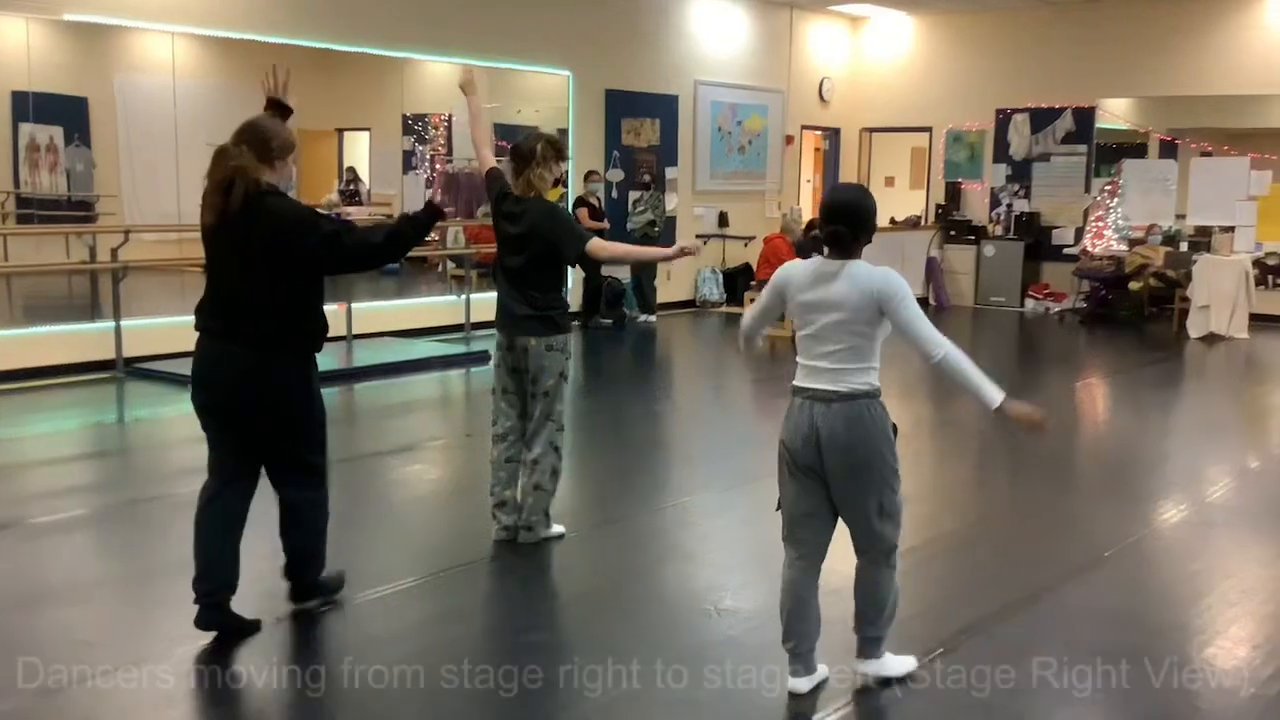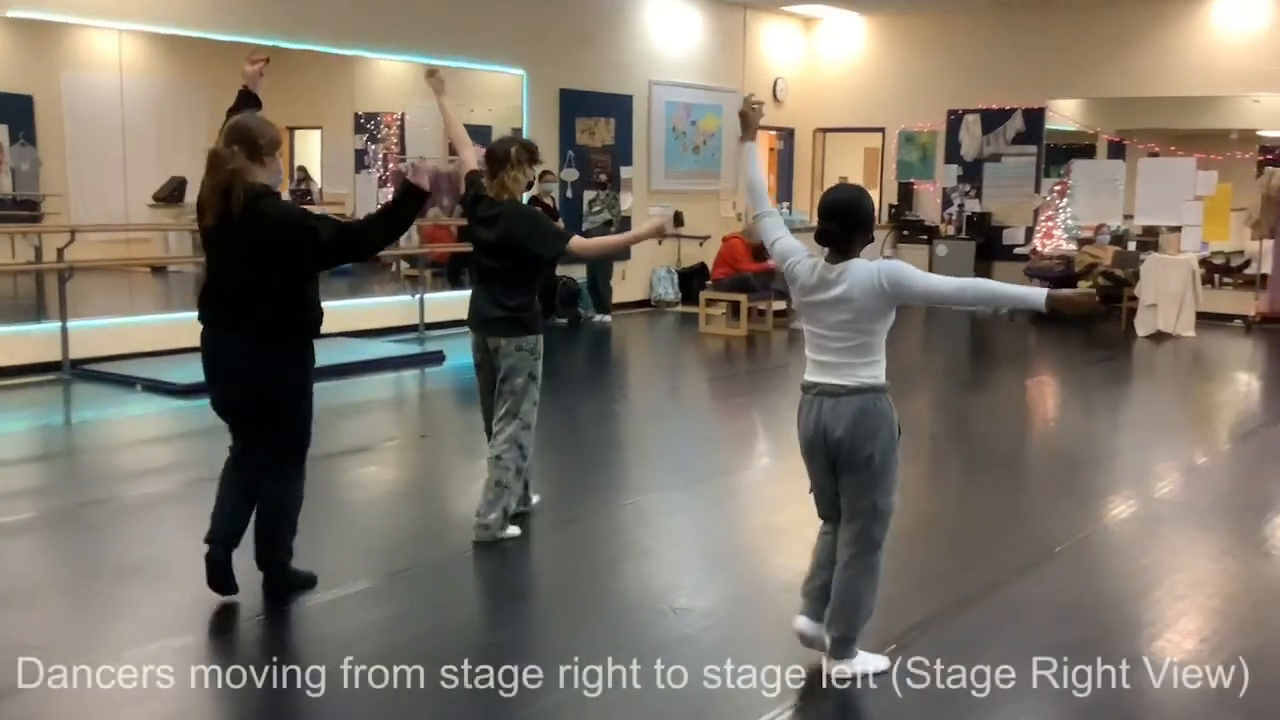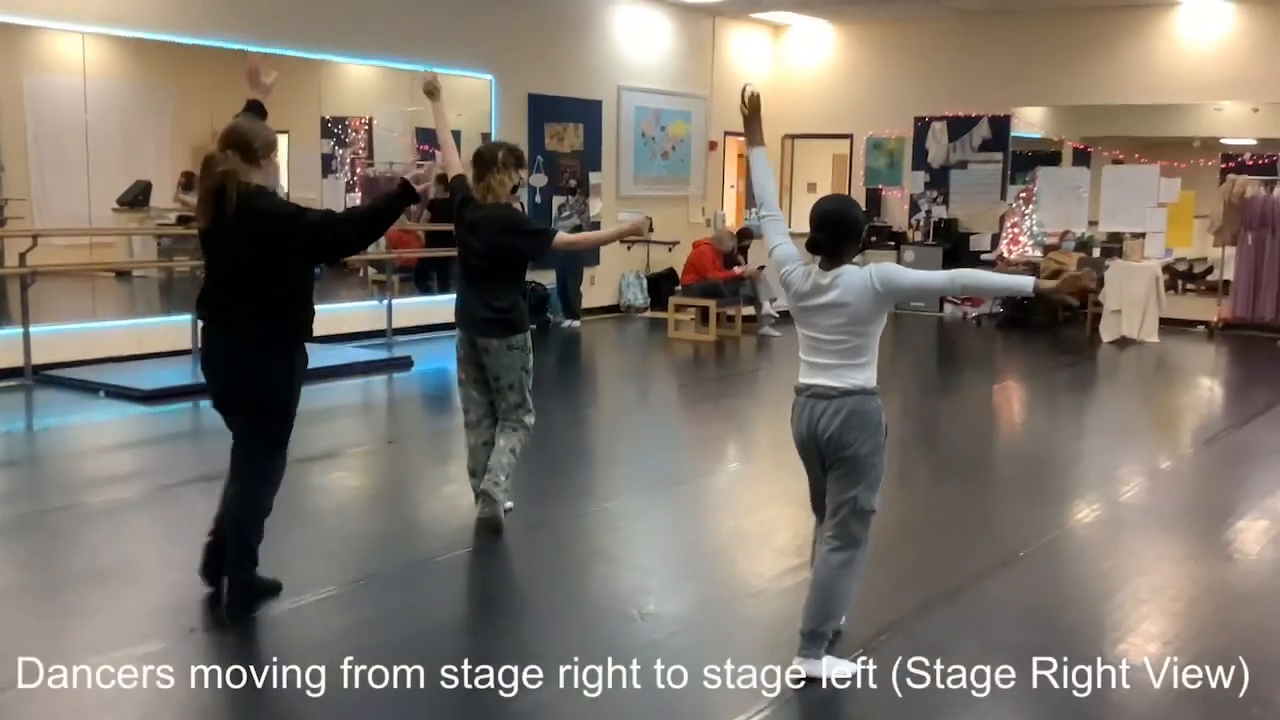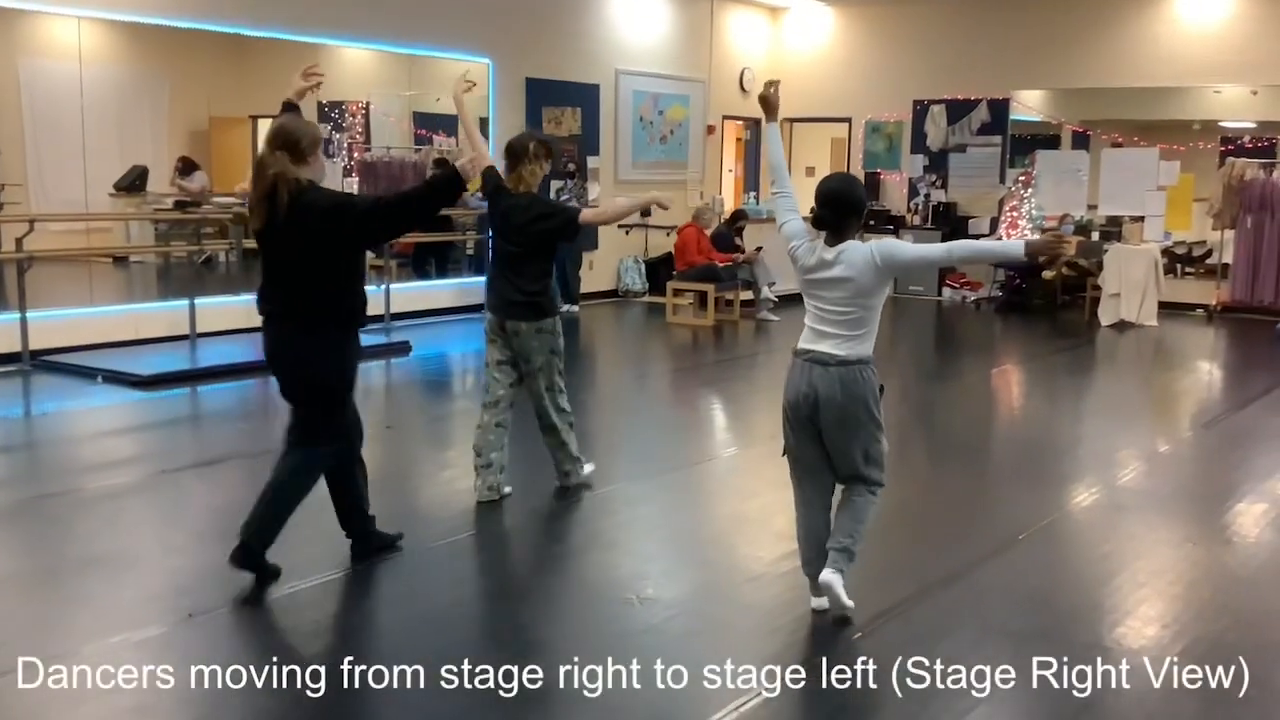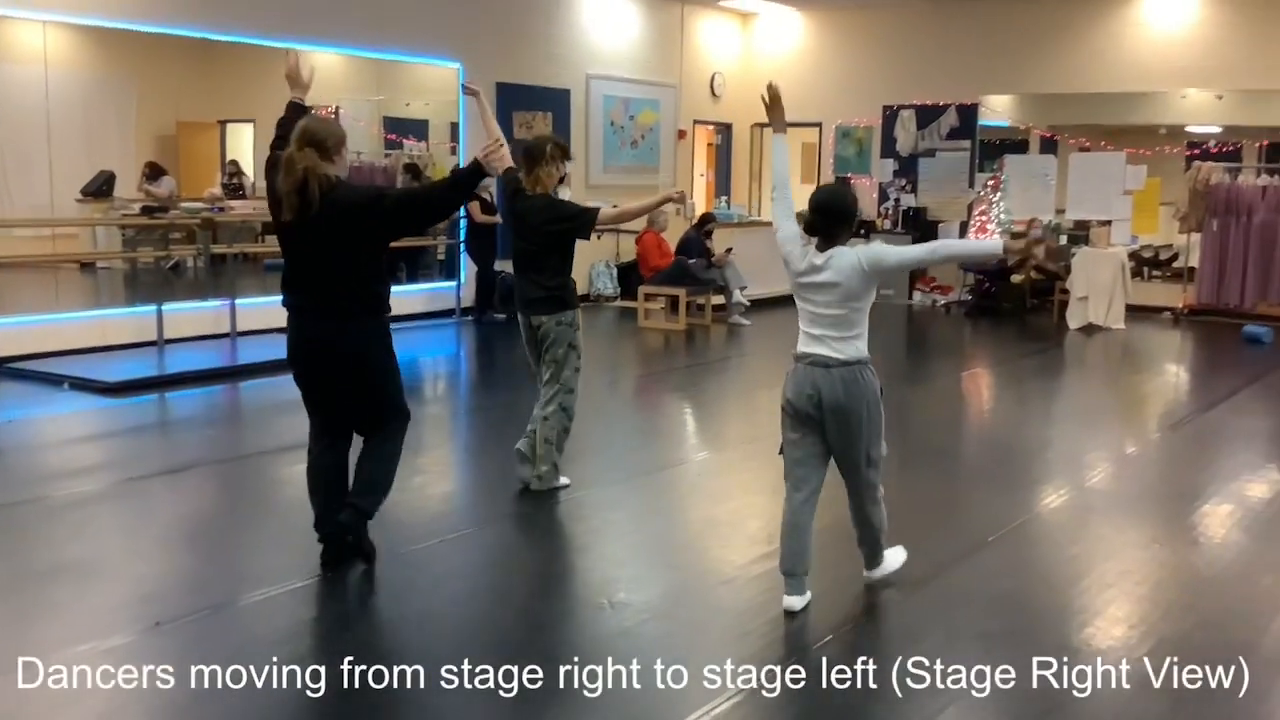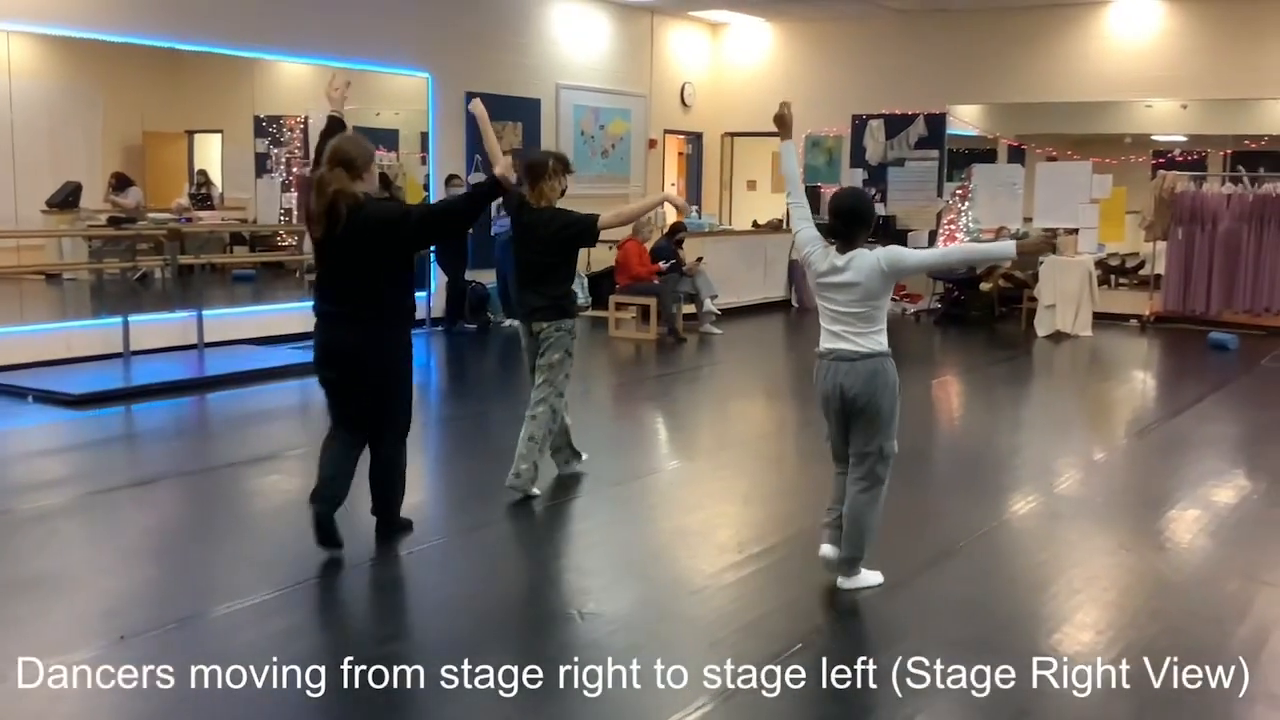
dt=0.5s
person 1, frame 1
left shoulder: (792, 276)
right shoulder: (880, 283)
left elbow: (752, 325)
right elbow: (937, 348)
left wrist: (748, 341)
right wrist: (999, 401)
left hip: (802, 417)
right hip: (857, 419)
left knee: (802, 548)
right knee: (877, 543)
left ankle: (800, 665)
right ankle: (871, 652)
person 1, frame 2
left shoulder: (799, 271)
right shoulder: (882, 278)
left elbow: (763, 211)
right elbow: (962, 291)
left wrist: (749, 137)
right wrist: (1049, 298)
left hip: (813, 409)
right hip: (864, 413)
left knee: (835, 522)
right knee: (862, 536)
left ankle: (812, 614)
right ankle: (844, 653)
person 1, frame 3
left shoulder: (795, 275)
right shoulder: (876, 282)
left elbow: (769, 213)
right elbow: (955, 283)
left wrist: (757, 142)
right wrist: (1036, 284)
left hip: (807, 407)
right hip: (854, 413)
left knee: (830, 519)
right knee: (846, 532)
left ankle: (825, 611)
right ankle: (812, 650)
person 1, frame 4
left shoulder: (802, 250)
right shoulder: (877, 257)
left elbow: (781, 190)
right elbow: (953, 252)
left wrist: (771, 120)
right wrist: (1027, 248)
left hip: (803, 376)
right hip: (850, 381)
left knee: (811, 487)
right knee: (864, 480)
left ankle: (817, 584)
right ankle: (835, 565)
person 1, frame 5
left shoulder: (794, 254)
right shoulder: (865, 261)
left elbow: (780, 197)
right elbow: (937, 252)
left wrist: (778, 130)
right wrist: (1002, 248)
left hip: (804, 377)
right hip: (850, 380)
left knee: (801, 484)
right knee: (862, 478)
left ankle: (794, 587)
right ankle: (876, 558)
person 1, frame 6
left shoulder: (814, 256)
right shoulder: (883, 262)
left elbow: (796, 201)
right elbow: (950, 255)
left wrist: (786, 139)
right wrist: (1017, 249)
left hip: (829, 370)
right hip: (872, 372)
left knee: (844, 463)
right knee: (868, 472)
left ankle: (831, 538)
right ankle: (851, 569)
person 2, frame 1
left shoulder: (220, 209)
right shoulder: (286, 219)
left elbow: (252, 139)
right elbow: (361, 250)
left wrist: (274, 107)
right wrist: (426, 217)
left hip: (217, 359)
right hip: (275, 363)
left knee: (228, 476)
right knee: (300, 472)
left ankle: (213, 597)
right ankle: (306, 578)
person 2, frame 2
left shoulder: (215, 204)
right shoulder: (279, 218)
left elbow: (233, 138)
right elbow: (354, 240)
left wrist: (247, 93)
right wrist: (411, 197)
left hip: (222, 351)
right hip: (275, 355)
left knee: (247, 452)
right knee: (280, 463)
left ankle: (220, 549)
right ankle: (276, 572)
person 2, frame 3
left shoulder: (217, 205)
right shoulder: (271, 215)
left elbow: (238, 143)
right elbow: (346, 231)
left wrist: (255, 101)
right wrist: (404, 193)
left hip: (223, 347)
right hip: (266, 353)
left knee: (252, 452)
right knee: (259, 461)
left ankle: (220, 554)
right ankle: (242, 578)
person 2, frame 4
left shoulder: (269, 201)
right shoulder: (327, 208)
left elbow: (279, 144)
right elbow: (397, 210)
left wrist: (292, 101)
right wrist: (454, 178)
left hip: (284, 336)
right hip: (322, 340)
left knee: (341, 434)
right knee: (310, 445)
left ankle: (362, 533)
right ankle: (252, 545)
person 2, frame 5
left shoulder: (285, 195)
right shoulder: (360, 203)
left elbow: (280, 150)
right elbow: (427, 203)
left wrist: (295, 101)
right wrist: (477, 170)
left hip: (306, 333)
right hip: (357, 332)
left knee: (327, 432)
right knee: (386, 423)
left ankle: (333, 537)
right ankle: (354, 522)
person 2, frame 6
left shoulder: (321, 211)
right shoulder: (387, 219)
left elbow: (324, 158)
right elbow: (450, 214)
left wrist: (334, 115)
right wrist: (494, 184)
left hip: (332, 338)
right hip: (382, 340)
left knee: (346, 426)
right knee: (389, 429)
left ankle: (325, 504)
right ankle: (387, 518)
person 3, frame 1
left shoulder: (502, 199)
right shoulder: (549, 216)
left elbow: (483, 151)
right elbow: (603, 250)
left wrist: (472, 96)
right wrist: (668, 253)
left hip: (508, 329)
right hip: (545, 334)
left knee: (506, 425)
right knee: (544, 427)
left ankle: (504, 517)
right ankle: (533, 522)
person 3, frame 2
left shoulder: (477, 202)
right shoulder: (525, 219)
left elbow: (464, 147)
right elbow: (584, 247)
left wrist: (440, 94)
right wrist: (644, 233)
left hip: (482, 329)
right hip: (518, 333)
left knee: (497, 421)
right knee: (512, 426)
left ankle: (517, 496)
right ankle: (491, 520)
person 3, frame 3
left shoulder: (464, 206)
right shoulder: (512, 223)
left elbow: (448, 151)
right elbow: (572, 242)
left wrist: (436, 101)
right wrist: (623, 232)
left hip: (470, 328)
right hip: (506, 331)
left knee: (477, 415)
right knee: (516, 416)
left ankle: (487, 497)
right ankle: (494, 486)
person 3, frame 4
left shoulder: (496, 195)
right shoulder: (543, 211)
left elbow: (477, 144)
right elbow: (600, 216)
left wrist: (459, 98)
right wrist: (647, 201)
left hip: (498, 314)
right hip: (536, 317)
left knee: (496, 396)
right knee: (549, 396)
left ankle: (489, 481)
right ankle: (570, 473)
person 3, frame 5
left shoulder: (514, 196)
right shoulder: (557, 212)
left elbow: (497, 144)
right elbow: (618, 217)
left wrist: (481, 100)
right wrist: (664, 200)
left hip: (527, 306)
right hip: (557, 310)
left knee: (549, 383)
right knee: (559, 391)
left ankle: (530, 447)
right ankle: (544, 472)
person 3, frame 6
left shoulder: (519, 210)
right shoulder: (563, 223)
left elbow: (498, 160)
right elbow: (618, 217)
left wrist: (482, 117)
right wrist: (663, 198)
left hip: (530, 316)
right hip: (557, 317)
left knee: (549, 387)
right knee: (546, 395)
left ankle: (566, 456)
right ankle: (522, 474)
